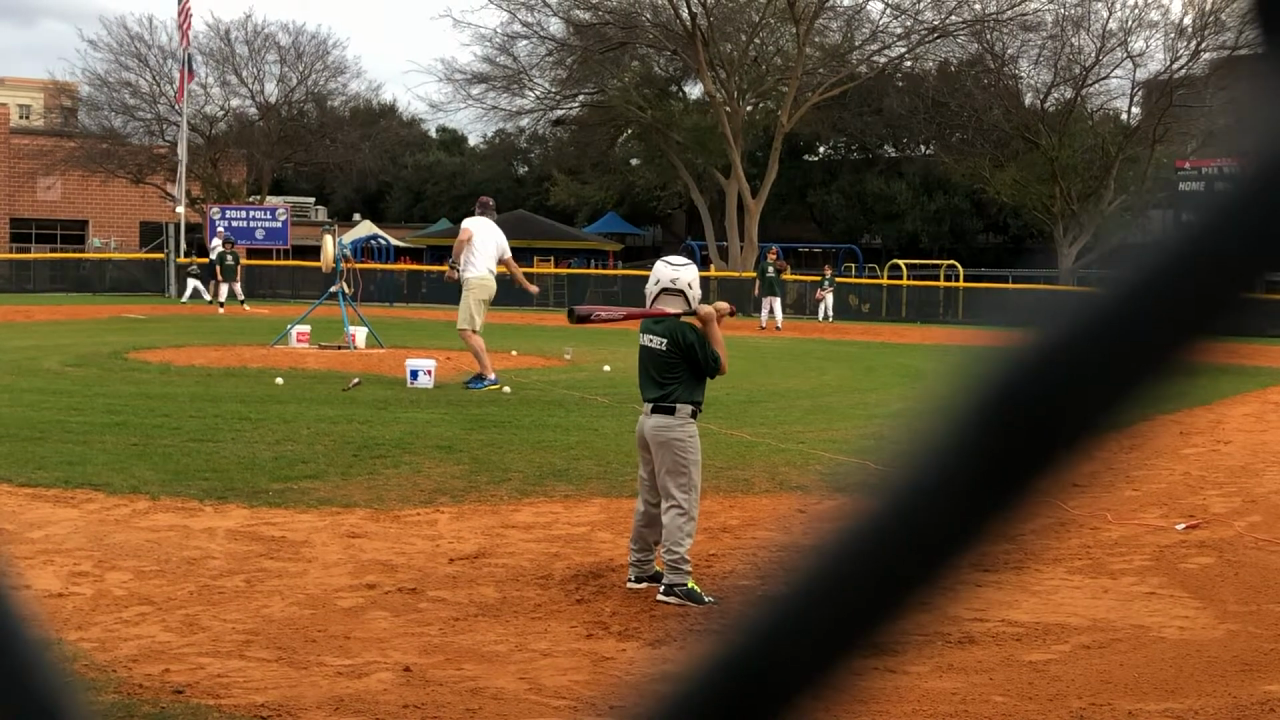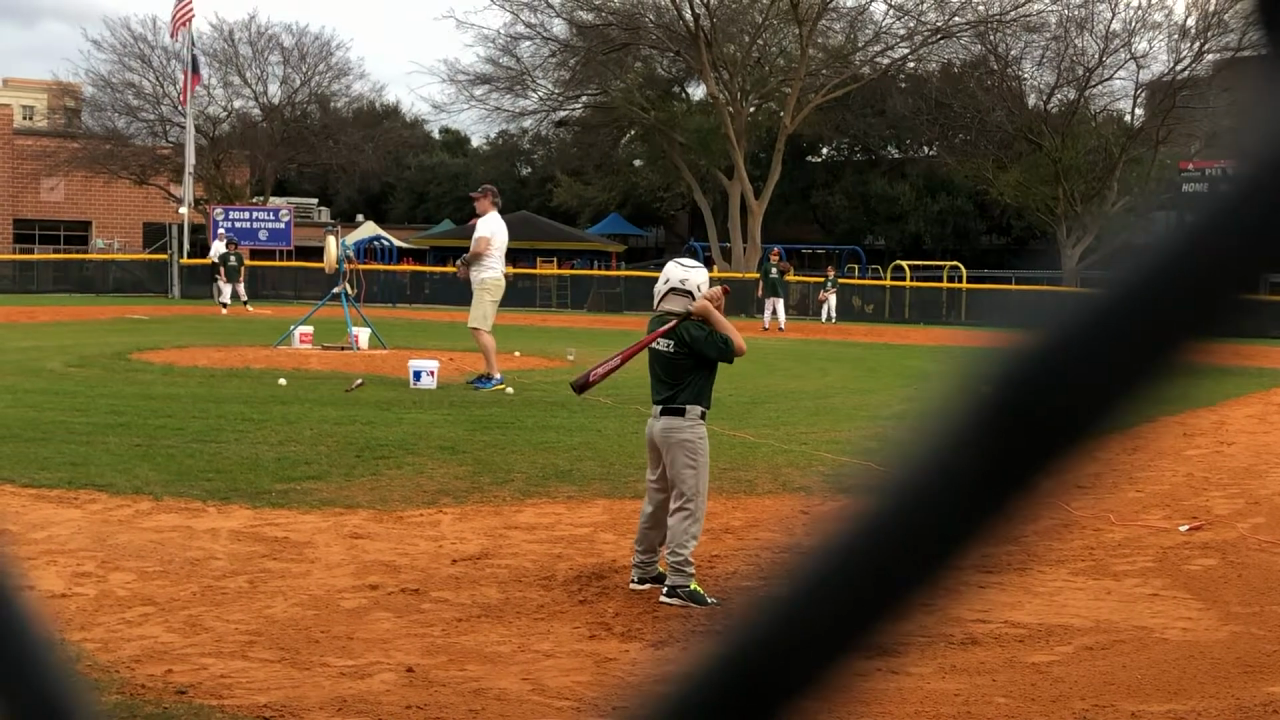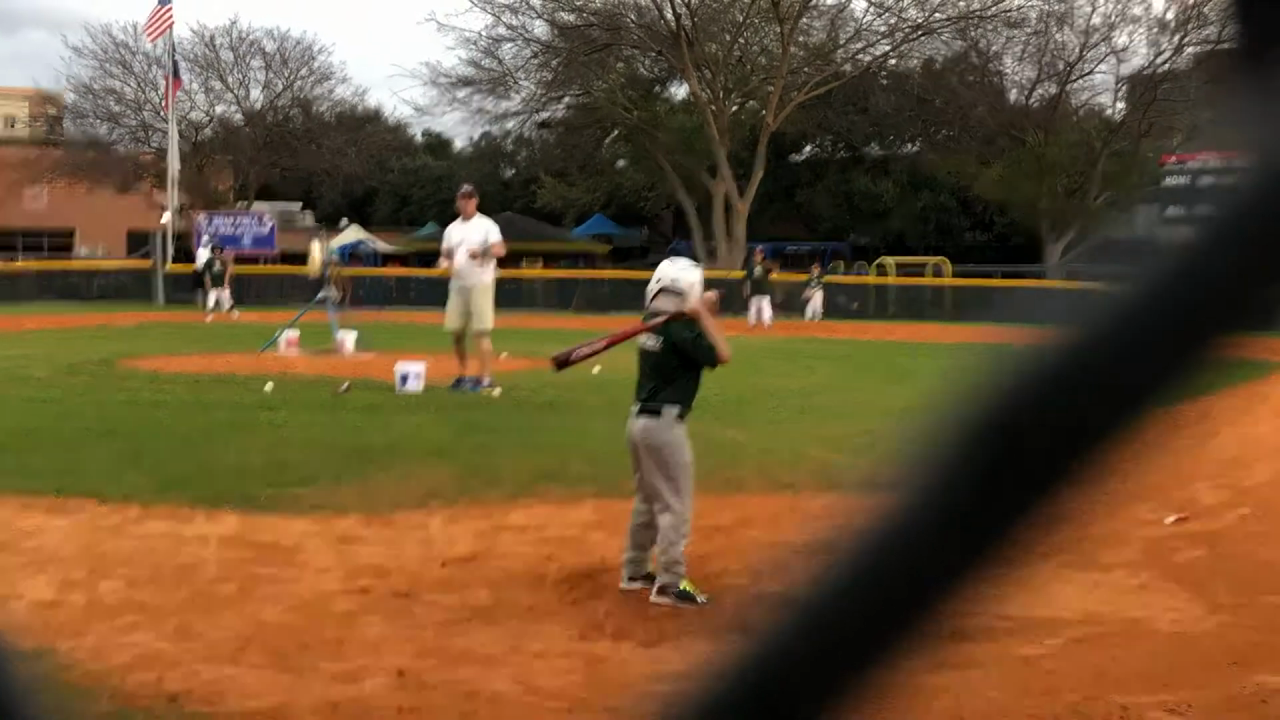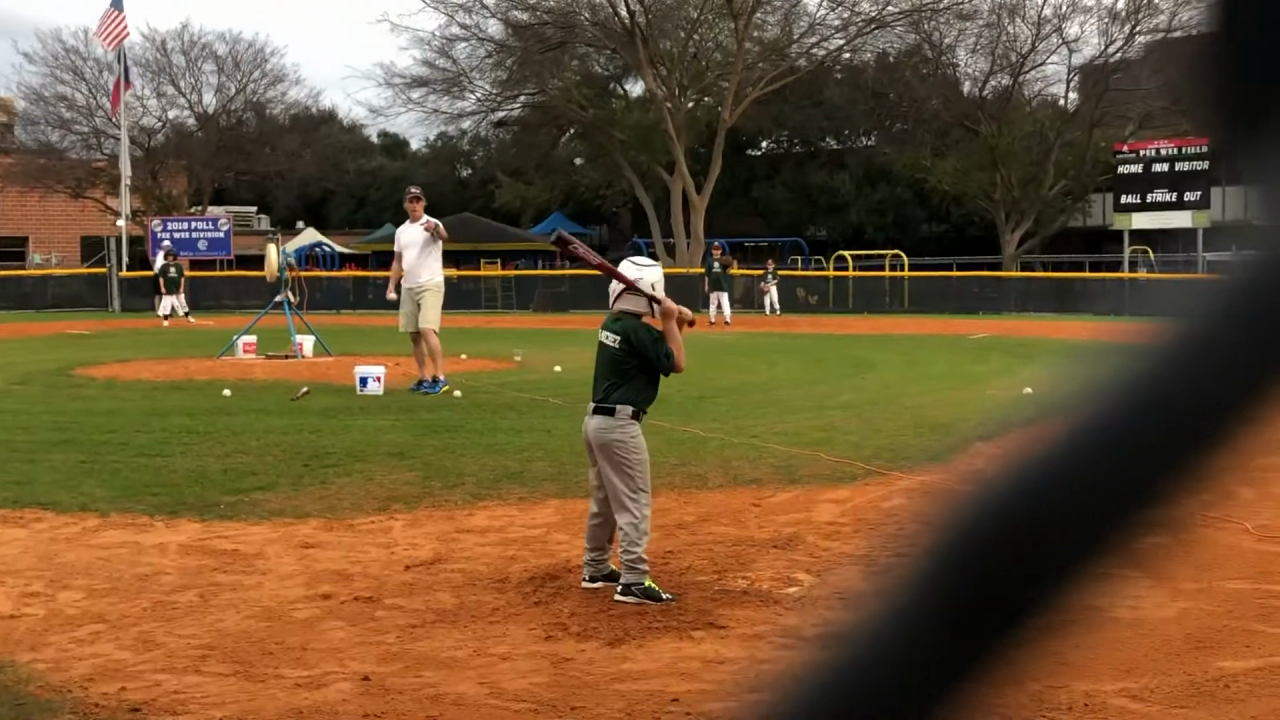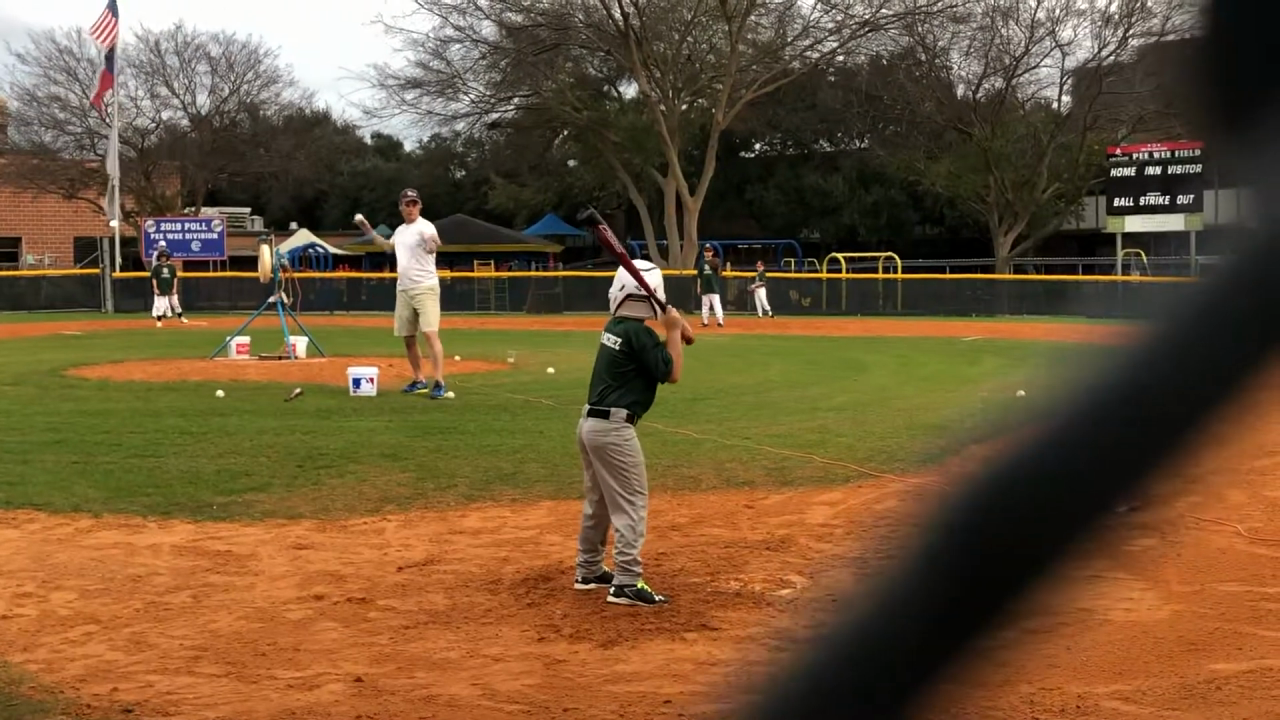
dt=0.5s
person 1, frame 1
left shoulder: (649, 325)
right shoulder: (683, 331)
right elbow: (719, 366)
left wrist: (712, 320)
right wrist: (711, 323)
left hip: (649, 419)
right hip: (676, 424)
left knee: (650, 497)
right knee: (680, 502)
left ankle: (641, 568)
right ankle: (675, 582)
person 1, frame 2
left shoulder: (657, 324)
right shoulder: (688, 331)
left elbow: (706, 337)
right elbow: (738, 347)
left wrist: (713, 311)
right wrist: (711, 313)
left hip: (658, 421)
right hip: (685, 425)
left knee: (657, 499)
right knee: (687, 504)
left ankle: (644, 570)
right ankle: (678, 584)
person 1, frame 3
left shoulder: (651, 324)
right shoulder: (678, 329)
left elbow: (695, 343)
right elbow: (721, 355)
left wrist: (705, 315)
right wrist: (703, 316)
left hip: (641, 420)
right hip: (664, 425)
left knee: (648, 499)
right knee: (675, 504)
left ankle: (635, 569)
right ankle: (669, 583)
person 1, frame 4
left shoulder: (612, 322)
right shoulder: (637, 329)
left elbow: (653, 346)
right elbow: (676, 364)
left wrist: (674, 323)
right wrist: (669, 321)
left hip: (596, 420)
right hip: (619, 425)
left knee: (604, 499)
right knee: (634, 502)
left ankle: (595, 569)
right ankle: (633, 581)
person 1, frame 5
left shoulder: (615, 326)
right shoulder: (639, 333)
left elbow: (650, 358)
right elbow: (671, 374)
left wrist: (674, 335)
right wrist: (672, 331)
left hip: (590, 423)
right hip: (613, 428)
left knee: (597, 502)
right knee: (631, 504)
left ankle: (589, 570)
right ankle: (626, 583)
person 2, frame 1
left shoulder: (471, 221)
right shoulder: (498, 232)
left elbow: (462, 239)
right elbow: (511, 265)
left wrist: (452, 265)
right wrist: (526, 285)
left hip: (476, 281)
right hip: (488, 282)
left knee: (466, 331)
right knee: (471, 330)
left ankle: (490, 376)
right ankle: (484, 373)
person 2, frame 2
left shoulder: (486, 221)
right shoulder: (501, 224)
left elbow: (479, 249)
left wrist: (463, 261)
right wrist: (469, 270)
left hip: (487, 282)
right hip: (495, 281)
left knee: (478, 329)
right knee: (483, 330)
left ankle: (496, 377)
right ankle: (490, 373)
person 2, frame 3
left shoulder: (486, 225)
right shoulder: (451, 228)
left elbow: (501, 251)
right elbow: (444, 256)
left wrist: (482, 252)
right wrist: (443, 264)
left hip: (481, 286)
right hip: (457, 287)
left knee: (481, 333)
right knee: (456, 332)
left ankle: (485, 380)
right ankle: (464, 375)
person 2, frame 4
left shoulder: (432, 224)
right shoulder: (401, 231)
left elbow: (444, 237)
right elbow: (397, 261)
left wrist: (435, 228)
right wrist: (392, 285)
left hip: (431, 286)
right hip: (408, 289)
left knee: (427, 330)
right knee: (414, 335)
left ankle: (440, 377)
right ankle: (425, 378)
person 2, frame 5
left shoulder: (424, 226)
right shoulder: (400, 230)
left elbow: (435, 240)
right elbow: (389, 246)
left wrist: (432, 244)
right wrist: (368, 230)
left hip: (425, 289)
right hip: (404, 291)
left knee: (429, 334)
right knee: (408, 337)
left ankle: (439, 382)
right ankle: (419, 380)
